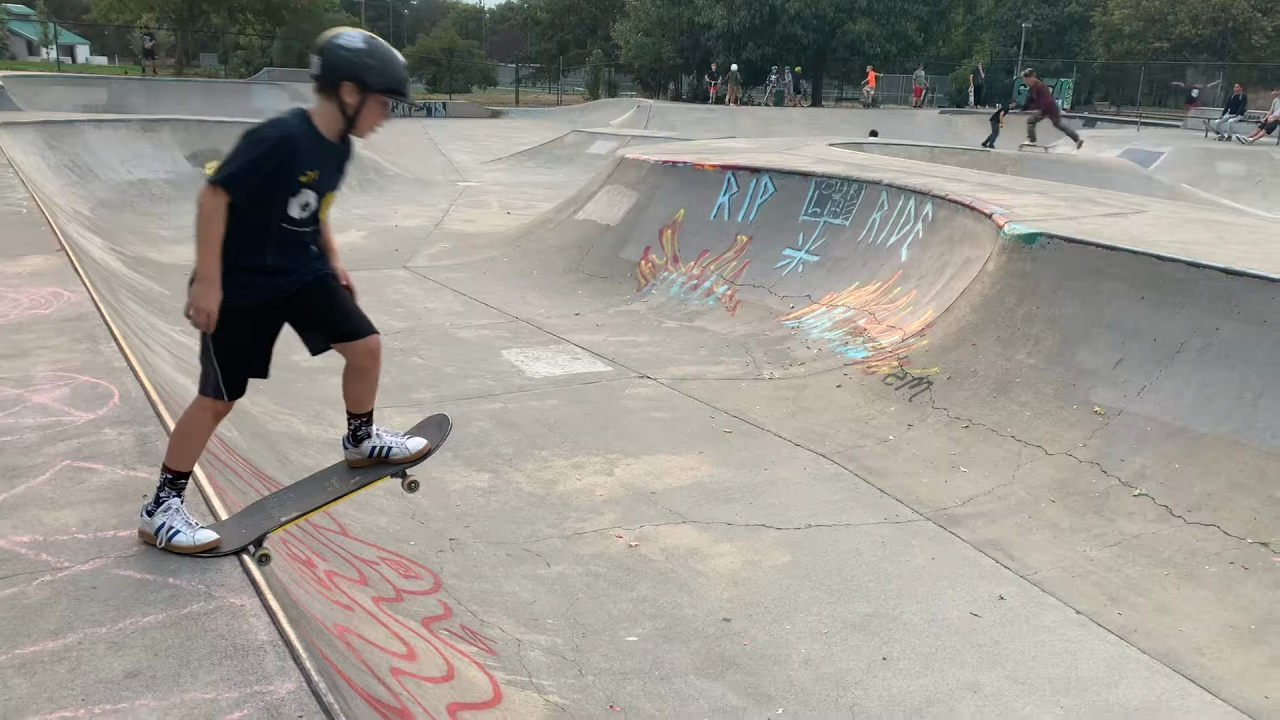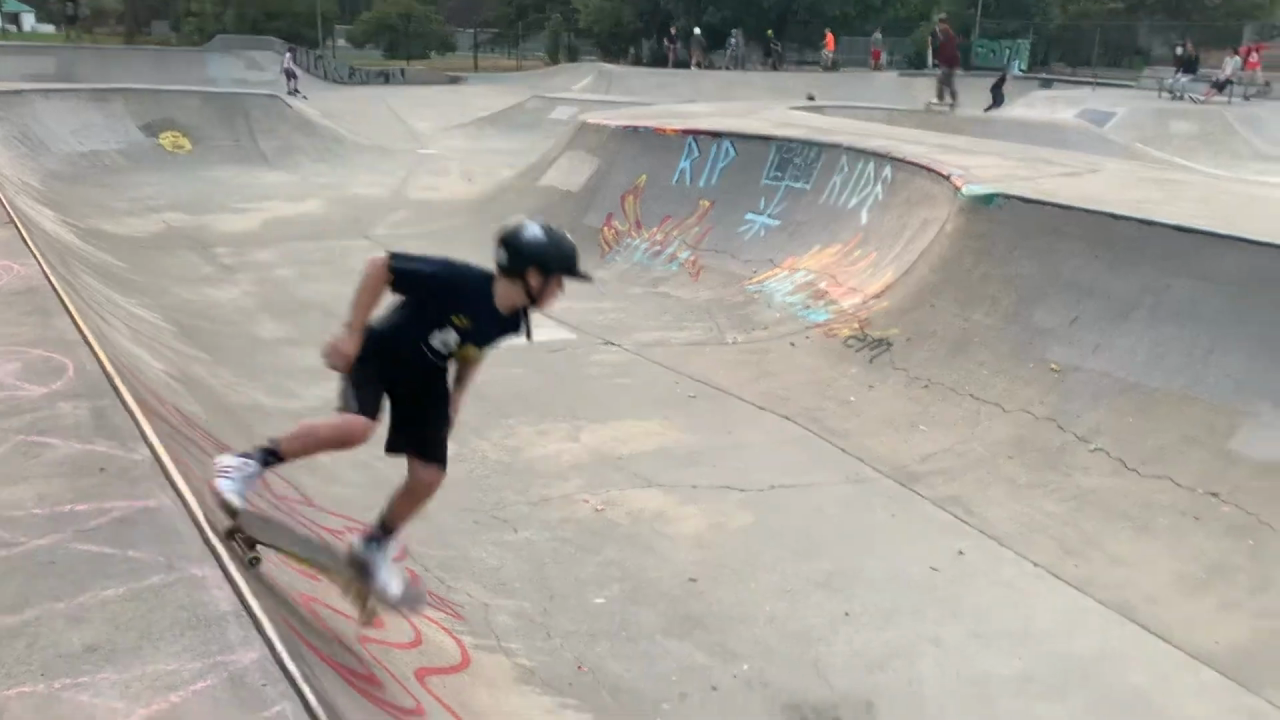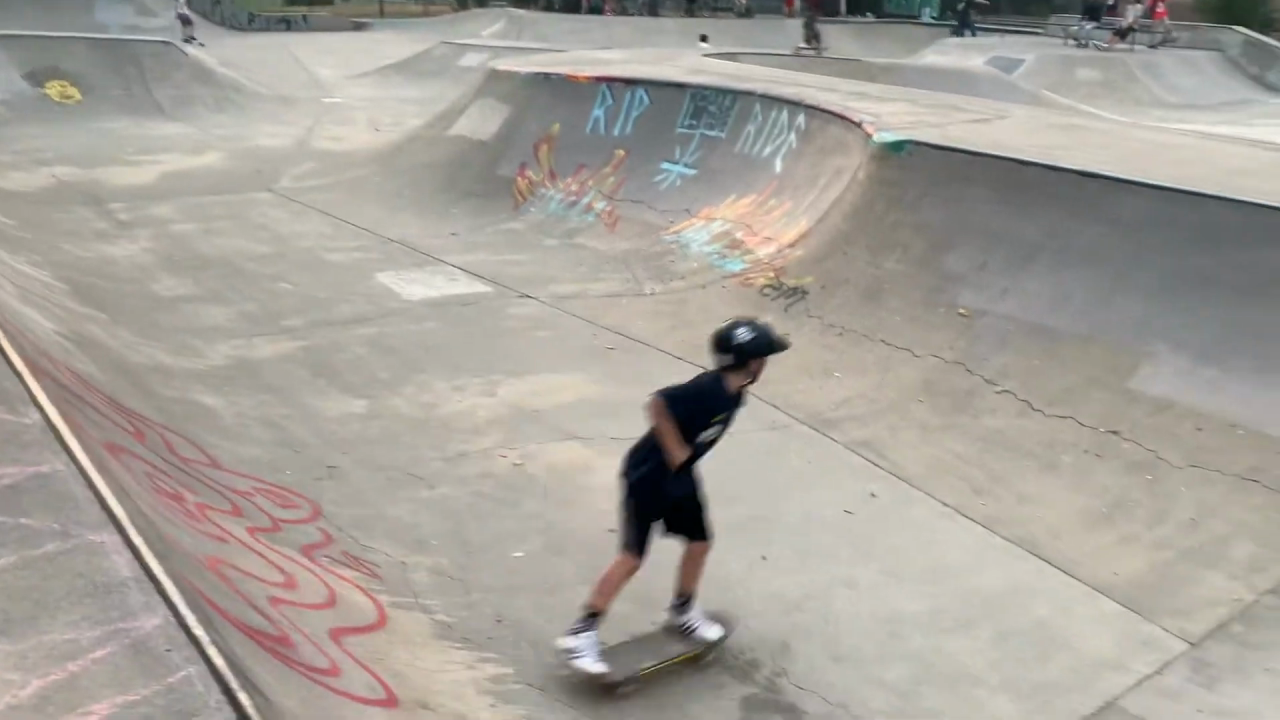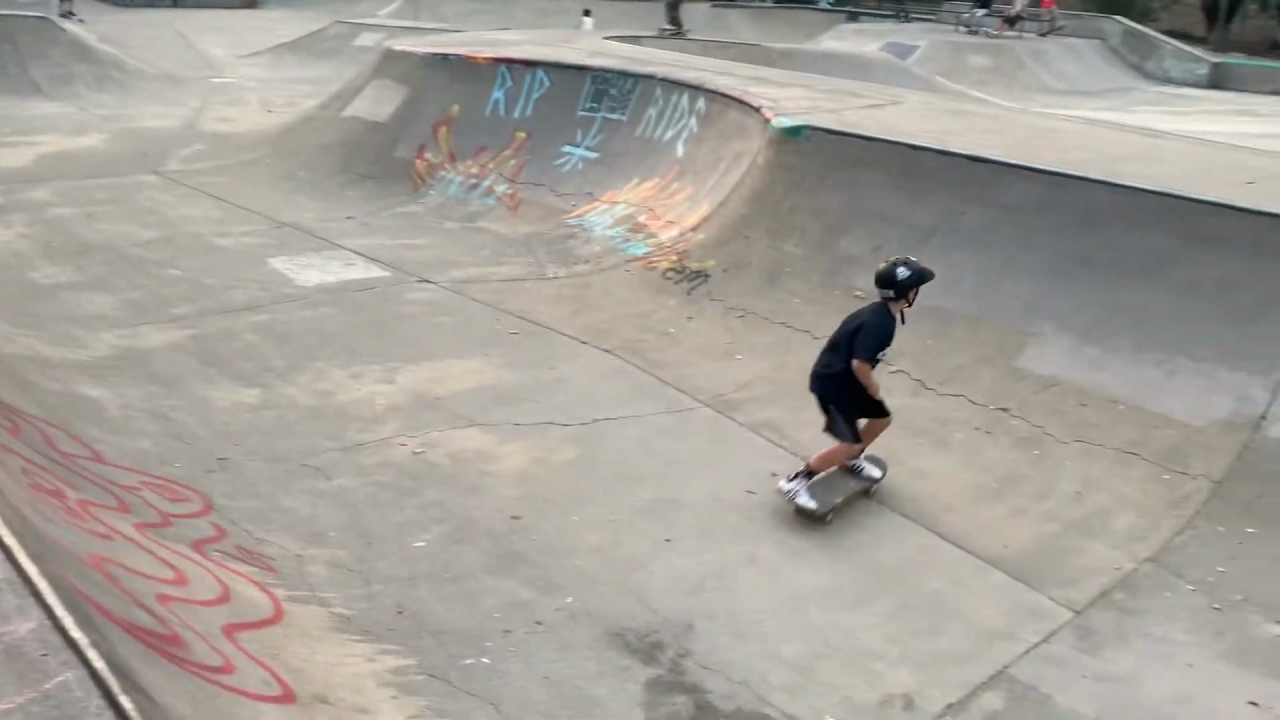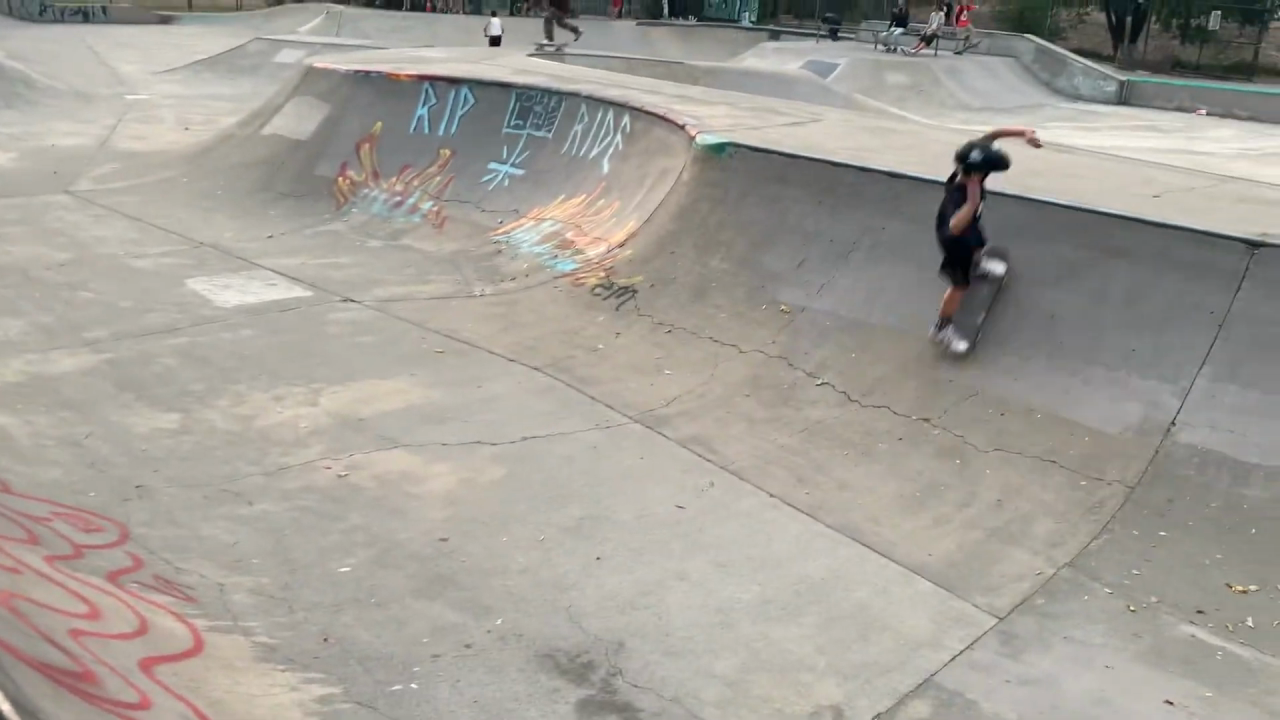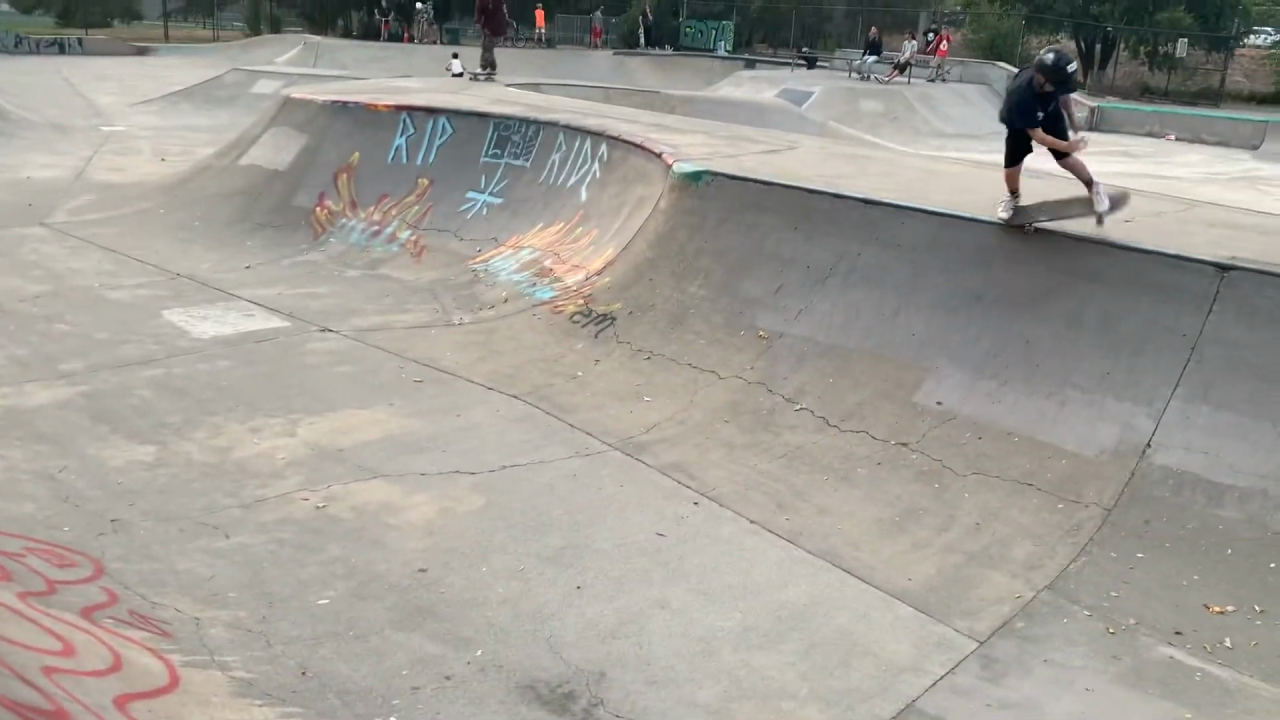
dt=0.4s
person 1, frame 1
left shoulder: (337, 147)
right shoulder: (277, 138)
right elbow: (214, 194)
left wrist: (332, 259)
right wrist: (208, 281)
left hip: (303, 271)
right hip: (241, 285)
left knee: (365, 345)
right knee: (218, 400)
left ankle: (360, 439)
right ankle: (161, 507)
person 1, frame 2
left shoulder: (514, 316)
right shoulder: (457, 282)
right elbow: (381, 265)
left wrist: (455, 398)
right wrist: (352, 330)
left hip: (426, 376)
right hip: (376, 354)
left knee: (427, 476)
right knee: (355, 428)
left ankle: (374, 545)
right ankle: (253, 461)
person 1, frame 3
left shoulder: (733, 393)
right shoulder: (708, 390)
right elbow: (657, 403)
right wrist: (675, 451)
left hip: (681, 473)
right hip: (648, 472)
left knee: (700, 543)
right knee: (631, 558)
left ankle: (682, 611)
right ankle: (581, 632)
person 1, frame 4
left shoulder: (877, 312)
right shoulder: (881, 324)
left elbow: (848, 337)
right elbow: (860, 365)
right wrist: (873, 390)
left hip: (847, 379)
right hip: (832, 385)
left knee: (882, 419)
right knee: (851, 444)
left ankle: (853, 460)
right ankle: (795, 481)
person 1, frame 5
left shoulder: (967, 171)
right shoulder: (957, 196)
left elbow: (990, 137)
right elbow: (954, 228)
left wrist: (1023, 132)
right wrist: (972, 203)
left hip: (970, 231)
right hip: (957, 241)
left knee: (979, 247)
right knee: (960, 287)
left ankle: (976, 263)
right ankle: (943, 327)
person 1, frame 6
left shoulder: (1053, 78)
right shoulder: (1021, 94)
left elbow: (1063, 96)
right elbow: (1037, 135)
left wrist: (1071, 118)
right wrist: (1065, 146)
left hip: (1049, 116)
right hip: (1019, 125)
left knee: (1065, 160)
right knee: (1012, 167)
left ankle: (1093, 187)
right ankle: (1013, 197)
